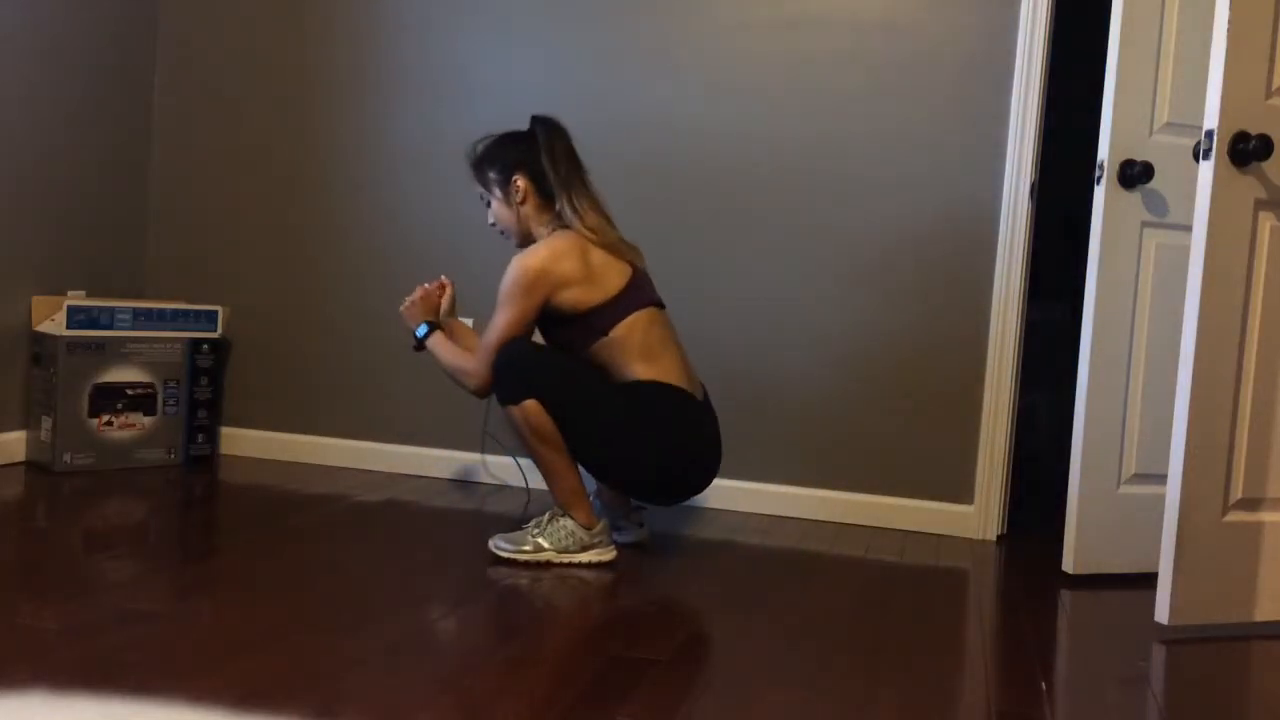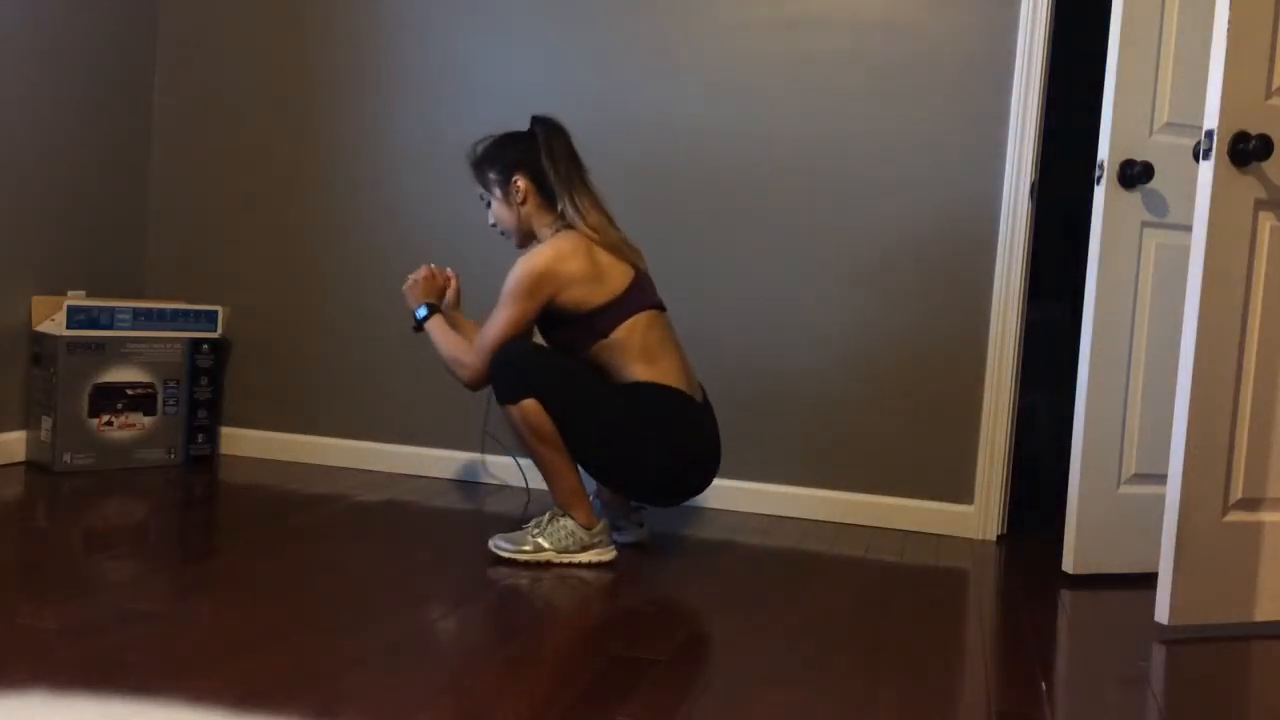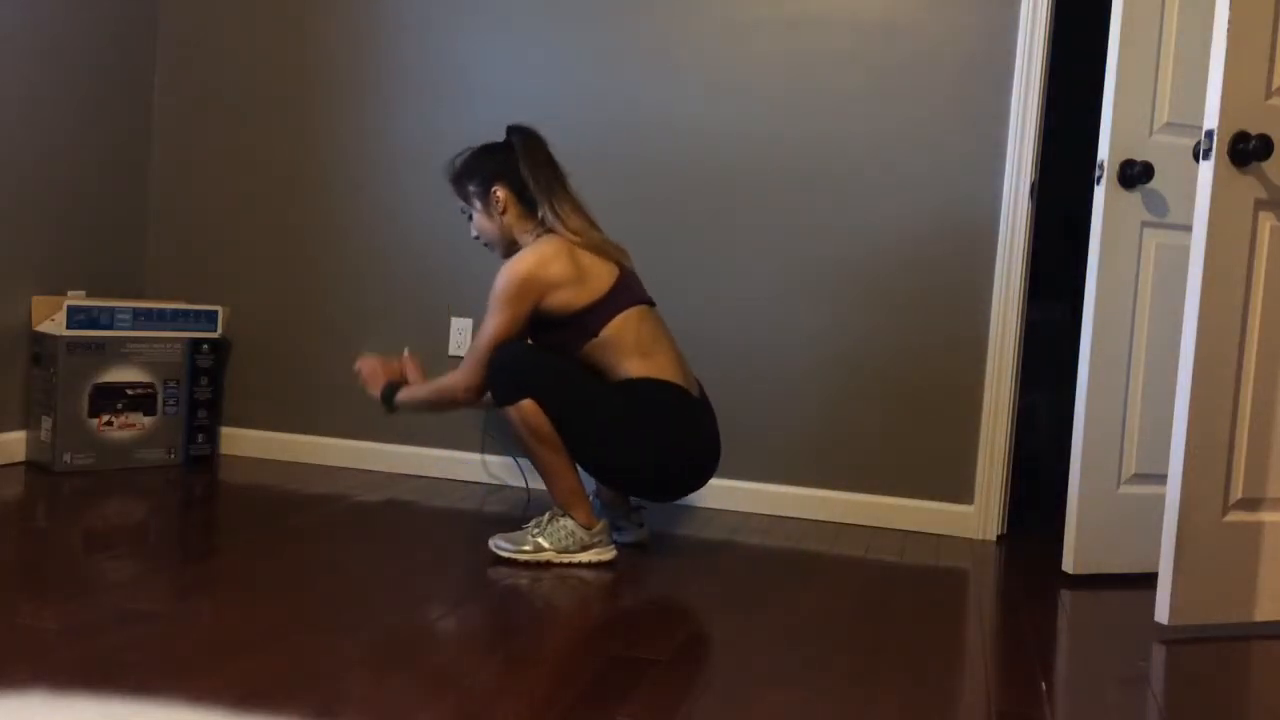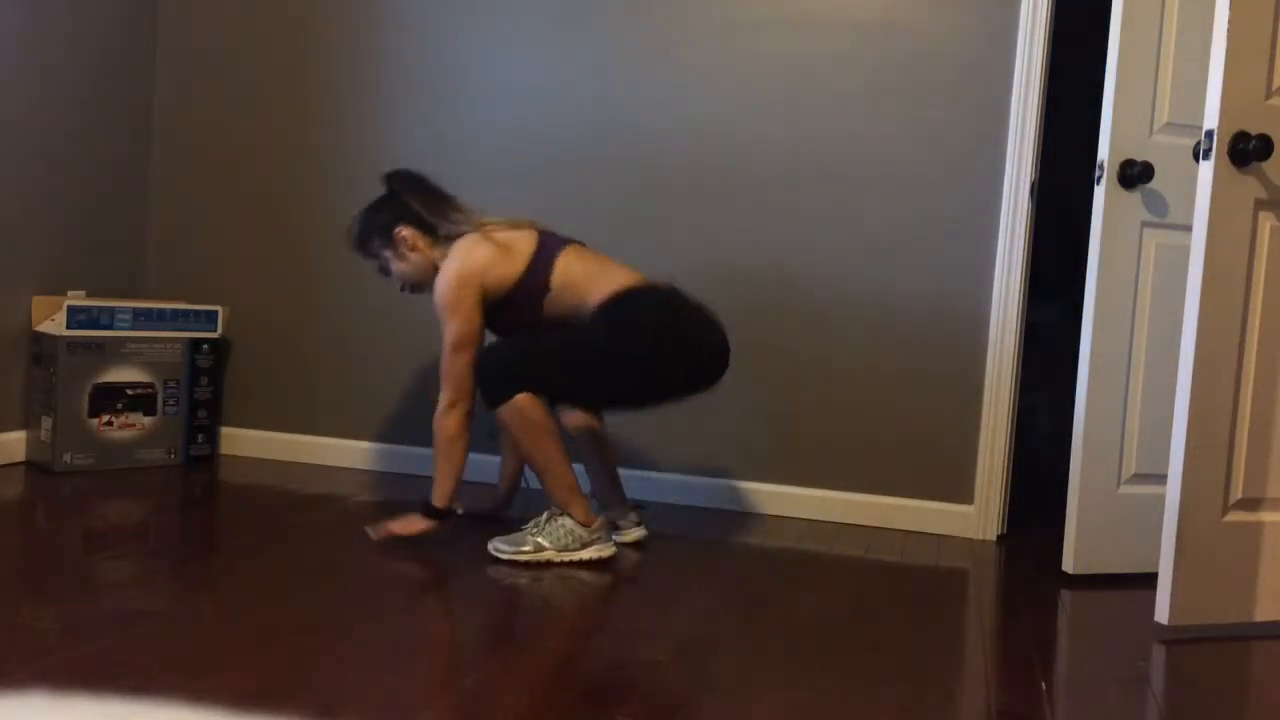
dt=0.5s
person 1, frame 1
left shoulder: (540, 261)
right shoulder: (585, 245)
left elbow: (482, 376)
left wrist: (426, 329)
right wrist: (450, 322)
left hip: (666, 445)
right hip: (685, 434)
left knee: (516, 367)
right knee: (546, 372)
left ankle: (582, 529)
right ankle: (618, 511)
person 1, frame 2
left shoulder: (546, 260)
right shoulder: (585, 245)
left elbow: (475, 369)
left wrist: (426, 311)
right wrist: (451, 312)
left hip: (665, 447)
right hip: (682, 436)
left knee: (514, 367)
right knee: (538, 372)
left ankle: (582, 529)
right ankle: (617, 509)
person 1, frame 3
left shoulder: (529, 266)
right shoulder: (569, 247)
left elbow: (470, 386)
left wrist: (395, 394)
right wrist: (423, 386)
left hip: (666, 443)
right hip: (679, 427)
left knee: (512, 367)
right knee: (537, 378)
left ankle: (582, 529)
right ankle: (616, 511)
person 1, frame 4
left shoulder: (457, 271)
right shoulder: (485, 249)
left elbow: (455, 405)
right elbow: (525, 386)
left wrist: (434, 511)
right wrist: (504, 494)
left hip: (670, 335)
right hip: (684, 334)
left knee: (501, 369)
right knee: (550, 367)
left ankle: (580, 524)
right ankle: (617, 512)
